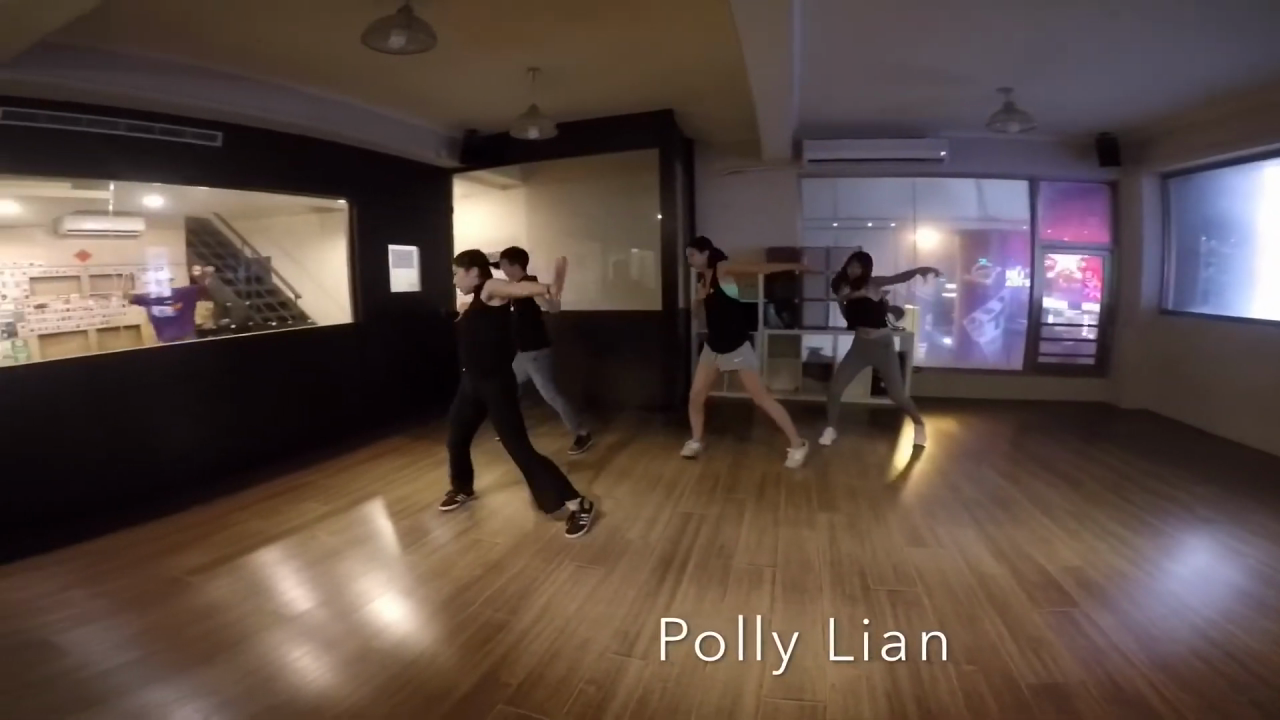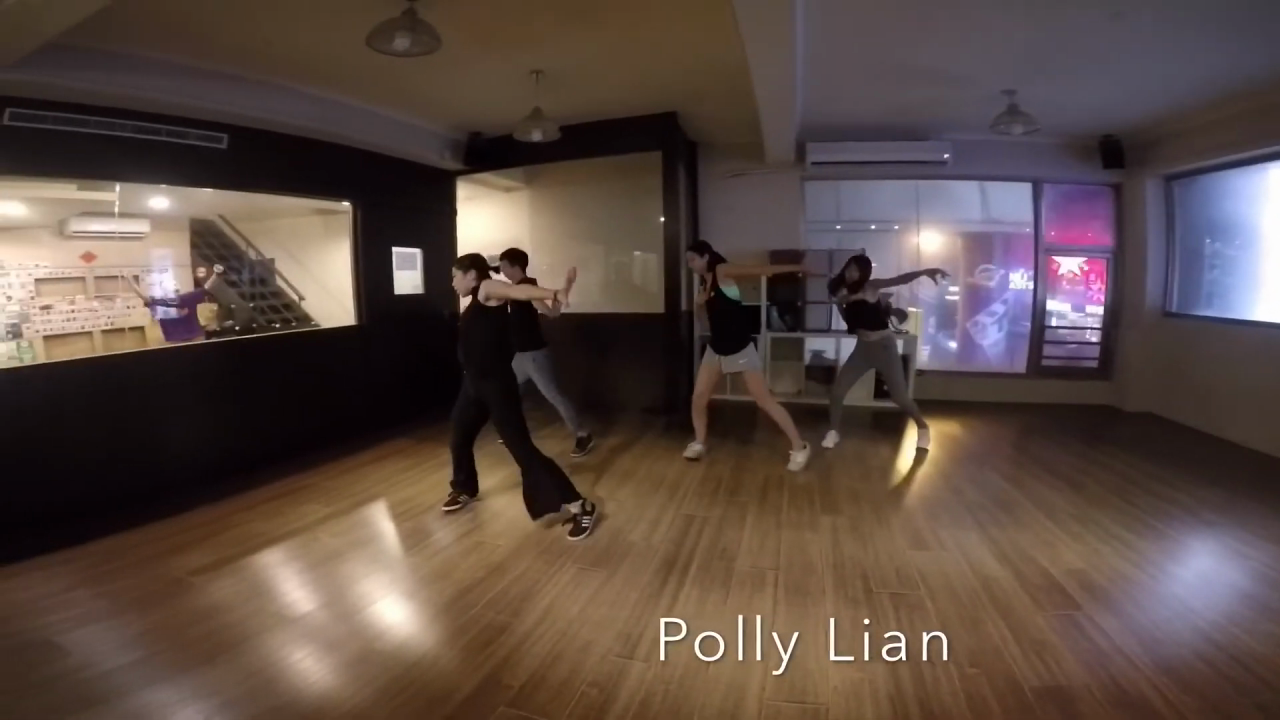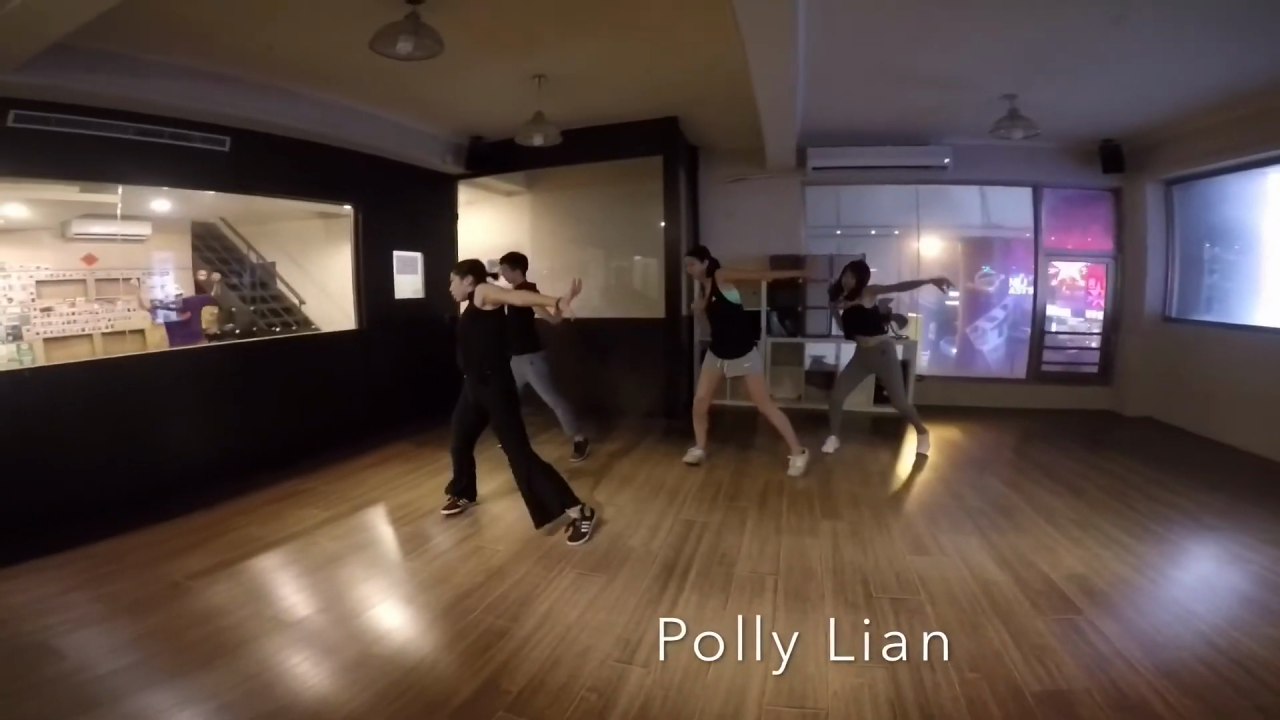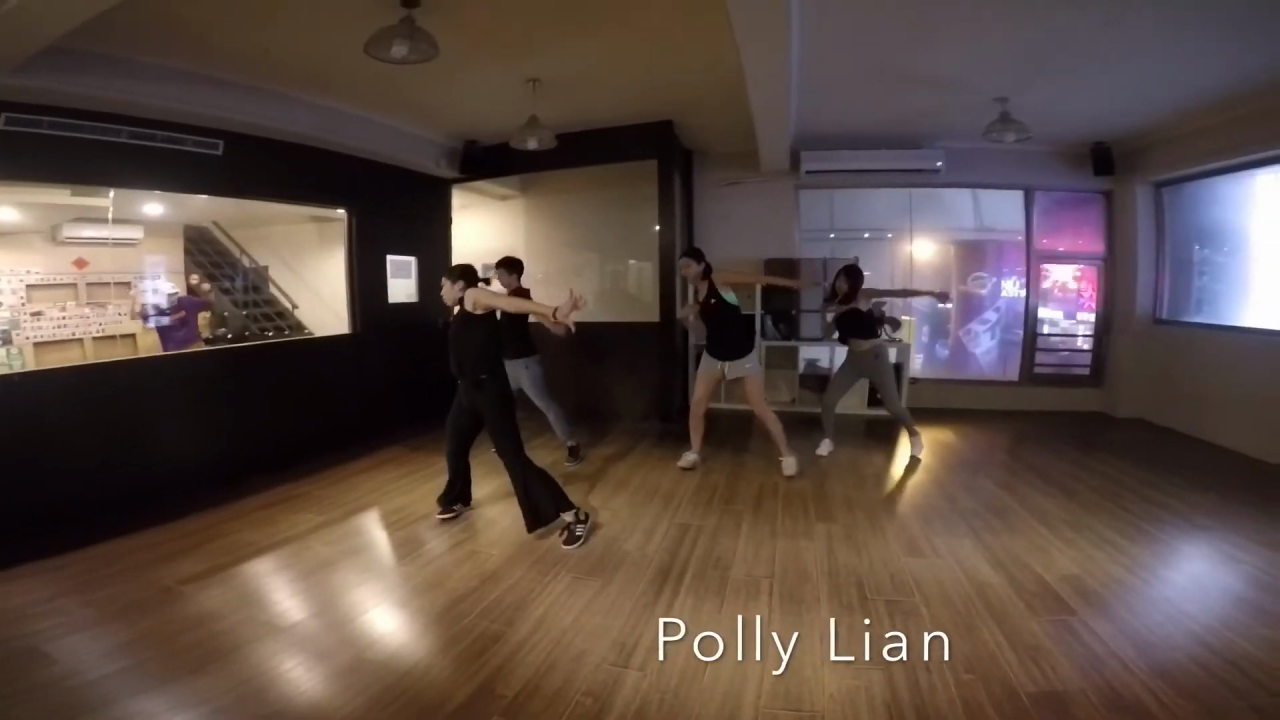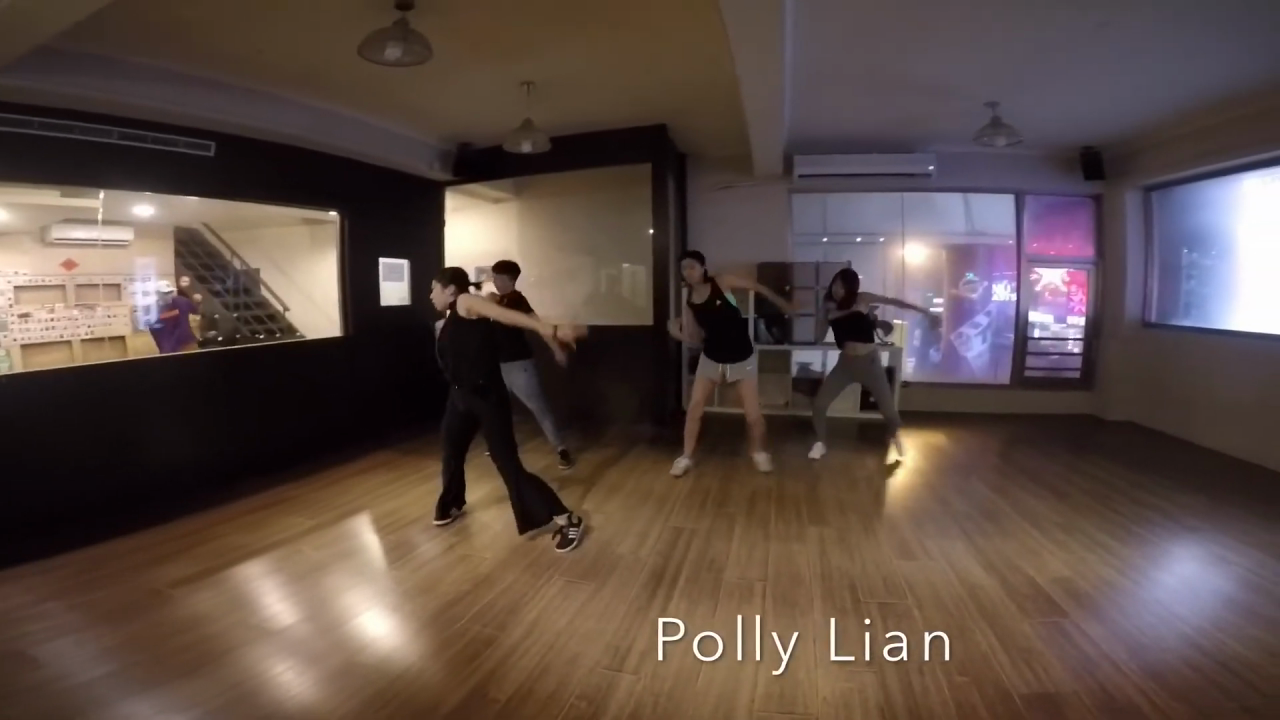
dt=0.1s
person 1, frame 1
left shoulder: (490, 289)
right shoulder: (476, 302)
left elbow: (520, 288)
left wrist: (550, 287)
left hip: (496, 383)
right hip: (470, 381)
left knee: (519, 448)
right knee: (456, 440)
left ankle: (577, 504)
right ankle: (462, 489)
person 1, frame 2
left shoulder: (487, 290)
right shoulder: (477, 303)
left elbow: (520, 291)
left wrist: (556, 293)
left hip: (497, 384)
right hip: (472, 382)
left knee: (523, 449)
right knee: (459, 441)
left ankle: (579, 506)
right ankle: (465, 490)
person 1, frame 3
left shoulder: (483, 293)
right shoulder: (473, 310)
left elbow: (518, 297)
left wrist: (557, 303)
left hip: (496, 387)
right hip: (472, 386)
left knee: (520, 454)
right knee: (460, 446)
left ankle: (579, 512)
right ankle: (464, 495)
person 1, frame 4
left shoulder: (474, 297)
right shoulder: (464, 315)
left elbow: (510, 304)
left wrist: (553, 312)
left hip: (491, 391)
right hip: (466, 391)
left knee: (515, 459)
right knee: (455, 451)
left ankle: (573, 515)
right ankle: (458, 500)
person 1, frame 5
left shoulder: (466, 303)
right shoulder: (452, 324)
left elbow: (509, 316)
left wrist: (552, 331)
right wrist: (443, 332)
left hip: (489, 397)
right hip: (460, 398)
left knee: (509, 465)
right knee: (450, 457)
left ankle: (565, 520)
right ankle: (451, 506)
person 2, frame 1
left shoulder: (722, 269)
right shoulder: (704, 279)
left elbow: (760, 268)
left wrist: (797, 266)
right wrist: (699, 298)
left hip: (737, 346)
right hip: (712, 347)
left knee: (762, 398)
right knee: (696, 396)
left ankle: (797, 444)
right ankle: (696, 441)
person 2, frame 2
left shoulder: (722, 271)
right shoulder: (706, 282)
left elbow: (761, 270)
left wrist: (798, 267)
right wrist: (700, 301)
left hip: (740, 348)
right hip: (715, 349)
left knee: (765, 400)
right knee: (698, 398)
left ankle: (799, 447)
right ankle: (699, 443)
person 2, frame 3
left shoulder: (721, 277)
right shoulder: (704, 291)
left elbow: (761, 275)
left wrist: (798, 273)
right wrist: (697, 308)
left hip: (743, 352)
right hip: (717, 353)
left knee: (766, 405)
right knee: (700, 402)
left ankle: (798, 452)
right ankle: (699, 448)
person 2, frame 4
left shoulder: (719, 279)
right shoulder: (697, 296)
left elbow: (758, 279)
left wrist: (793, 283)
right wrist: (687, 316)
left hip: (742, 354)
right hip: (713, 355)
left knee: (761, 408)
right knee: (697, 405)
left ankle: (787, 454)
right ankle: (695, 452)
person 2, frame 5
left shoulder: (721, 283)
right shoulder: (690, 303)
left elbow: (756, 287)
right elbow: (695, 338)
left wrist: (782, 303)
right wrist: (676, 331)
left hip: (742, 358)
right hip: (712, 359)
left knee: (754, 415)
right knee: (695, 409)
left ankle: (758, 449)
right ankle: (687, 456)
person 3, frame 1
left shoulder: (528, 283)
right shoulder: (520, 285)
left elbow: (550, 307)
left hip: (535, 351)
right hip: (521, 351)
left knee: (551, 395)
left ankle: (582, 434)
person 3, frame 2
left shoulder: (526, 285)
right shoulder: (520, 286)
left elbow: (549, 312)
left wrist: (555, 303)
left hip: (533, 352)
right hip: (519, 352)
left knee: (553, 394)
left ankle: (583, 435)
person 3, frame 3
left shoulder: (525, 289)
right shoulder: (519, 290)
left elbow: (542, 310)
left wrist: (557, 317)
left hip: (531, 355)
right hip: (516, 355)
left knee: (552, 397)
left ankle: (579, 439)
person 3, frame 4
left shoulder: (520, 294)
right shoulder: (512, 295)
left elbow: (538, 314)
left wrist: (557, 326)
left hip: (525, 359)
right hip: (509, 360)
left knee: (545, 402)
left ankle: (571, 444)
person 3, frame 5
left shoulder: (516, 299)
right shoulder: (500, 299)
left wrist: (556, 349)
left hip: (521, 362)
right hip: (501, 363)
left knee: (538, 405)
left ankle: (561, 449)
person 4, frame 1
left shoulder: (872, 284)
right shoulder: (845, 289)
left elbow: (898, 278)
left wrist: (918, 270)
right wrist: (840, 299)
left hip: (881, 344)
right hip: (859, 345)
left knee: (897, 394)
right knee: (834, 388)
left ankle: (919, 424)
right ankle: (830, 429)
person 4, frame 2
left shoulder: (871, 286)
right shoulder: (846, 292)
left elbow: (900, 279)
left wrist: (925, 271)
right wrist: (839, 303)
left hip: (884, 346)
right hip: (862, 348)
left knee: (900, 397)
right knee: (837, 391)
left ankle: (923, 427)
right ankle: (834, 431)
person 4, frame 3
left shoulder: (868, 293)
right shoulder: (842, 299)
left elbow: (900, 287)
right elbow: (843, 325)
left wrist: (931, 281)
right wrist: (836, 311)
left hip: (882, 351)
right hip: (861, 354)
left knee: (899, 402)
right knee: (836, 397)
left ankle: (922, 433)
right ankle: (834, 437)
person 4, frame 4
left shoulder: (863, 296)
right shoulder: (837, 304)
left elbow: (897, 293)
right elbow: (830, 330)
left wrist: (930, 293)
right wrist: (830, 314)
left hip: (875, 355)
right hip: (853, 358)
left knee: (893, 405)
right knee: (828, 400)
left ankle: (914, 434)
right ankle: (828, 440)
person 4, frame 5
left shoulder: (860, 300)
right shoulder: (830, 308)
left elbow: (897, 302)
right elbow: (819, 335)
left wrist: (924, 312)
right wrist: (826, 315)
left hip: (868, 361)
right hip: (846, 363)
left knee: (888, 409)
right knee: (819, 404)
left ankle: (894, 435)
right ankle: (820, 442)
